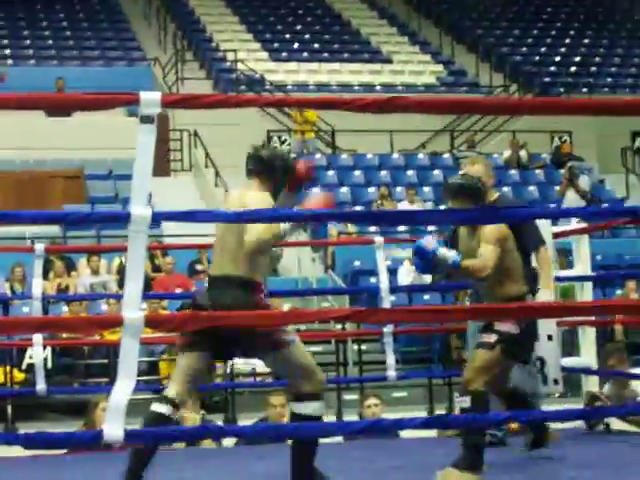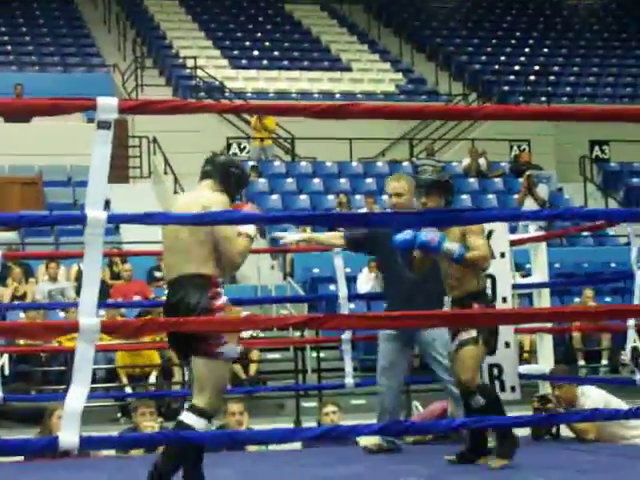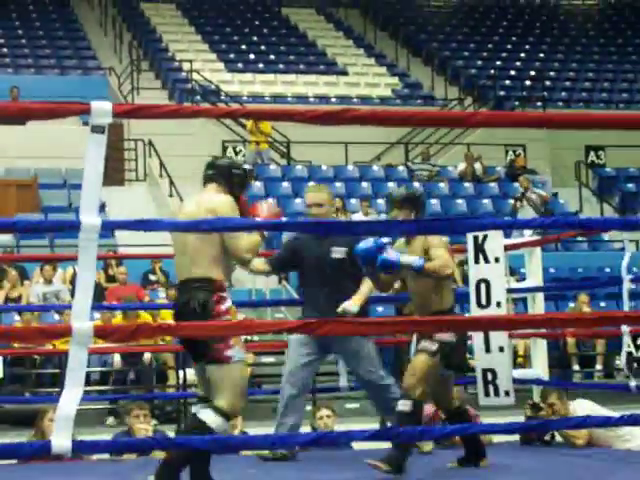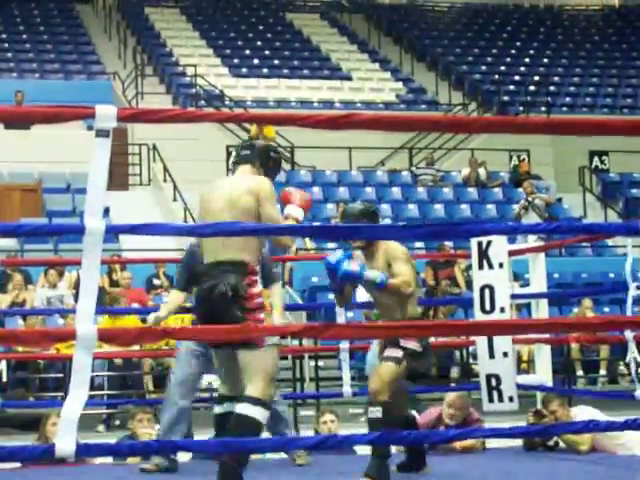
dt=0.5s
person 1, frame 1
left shoulder: (232, 197)
right shoulder: (260, 200)
right elbow: (254, 241)
left wrist: (292, 187)
right wrist: (299, 214)
left hip: (212, 300)
right hip: (244, 302)
left knee: (175, 393)
right knee: (311, 383)
person 1, frame 2
left shoulder: (177, 203)
right shoulder: (216, 201)
right elbow: (234, 256)
right wrist: (248, 228)
left hip: (175, 300)
right hip: (205, 300)
left knee: (203, 393)
right knee: (207, 401)
person 1, frame 3
left shoulder: (184, 207)
right shoulder: (222, 202)
right elbow: (244, 253)
right wrist: (261, 222)
left hip: (185, 301)
right hip: (210, 302)
left knee: (213, 393)
right knee: (229, 400)
person 1, frame 4
left shoulder: (211, 190)
right shoulder: (260, 184)
right elbow: (284, 241)
right wrist: (296, 210)
left hip: (207, 287)
right hip: (240, 287)
left knee: (231, 388)
right knee: (260, 388)
person 2, frame 1
left shoulder: (492, 228)
right shoulder: (465, 232)
left elbow: (481, 269)
right elbow: (455, 270)
left wrist: (440, 253)
right wrist: (428, 258)
left knee: (473, 379)
right knee: (497, 383)
right ankle: (539, 431)
person 2, frame 2
left shoulder: (466, 222)
right shoulder: (430, 229)
left elbow: (483, 260)
left wrist: (446, 248)
right wrist: (406, 250)
left hip: (476, 305)
right hip: (457, 306)
left knee: (469, 377)
right knee: (464, 381)
left ankle: (505, 439)
right ankle: (476, 448)
person 2, frame 3
left shoulder: (431, 238)
right shoulder: (401, 244)
left elbow: (446, 270)
right elbow: (384, 286)
left wrist: (406, 261)
right wrist: (368, 264)
left knee: (412, 384)
right knee: (441, 397)
left ankle: (397, 457)
right ankle: (475, 452)
person 2, frame 4
left shoulder: (393, 250)
right shoulder: (357, 258)
left elbow: (407, 286)
right elbow: (343, 300)
left wrist: (364, 274)
right wrist: (338, 277)
left knee: (378, 389)
right knee: (395, 402)
person 3, frame 1
left shoulder: (513, 209)
left elbow: (540, 248)
right elbow: (450, 250)
left wrist: (545, 288)
right hip: (482, 301)
left knee: (519, 362)
right ankle: (494, 429)
person 3, frame 2
right shoulder: (380, 230)
right elbow: (342, 239)
right wrist: (305, 236)
left knee: (450, 373)
right knee: (387, 378)
right ankle: (388, 436)
person 3, frame 3
left shoulder: (350, 239)
right shoulder: (299, 242)
left elbow: (369, 276)
right elbow: (268, 266)
left wrist: (357, 300)
left knee: (376, 380)
right knee: (293, 381)
person 3, frame 4
right shoulder: (196, 251)
left elbow: (272, 285)
right elbow: (181, 290)
right wrist: (162, 313)
right knee: (178, 389)
right ankle: (165, 455)
